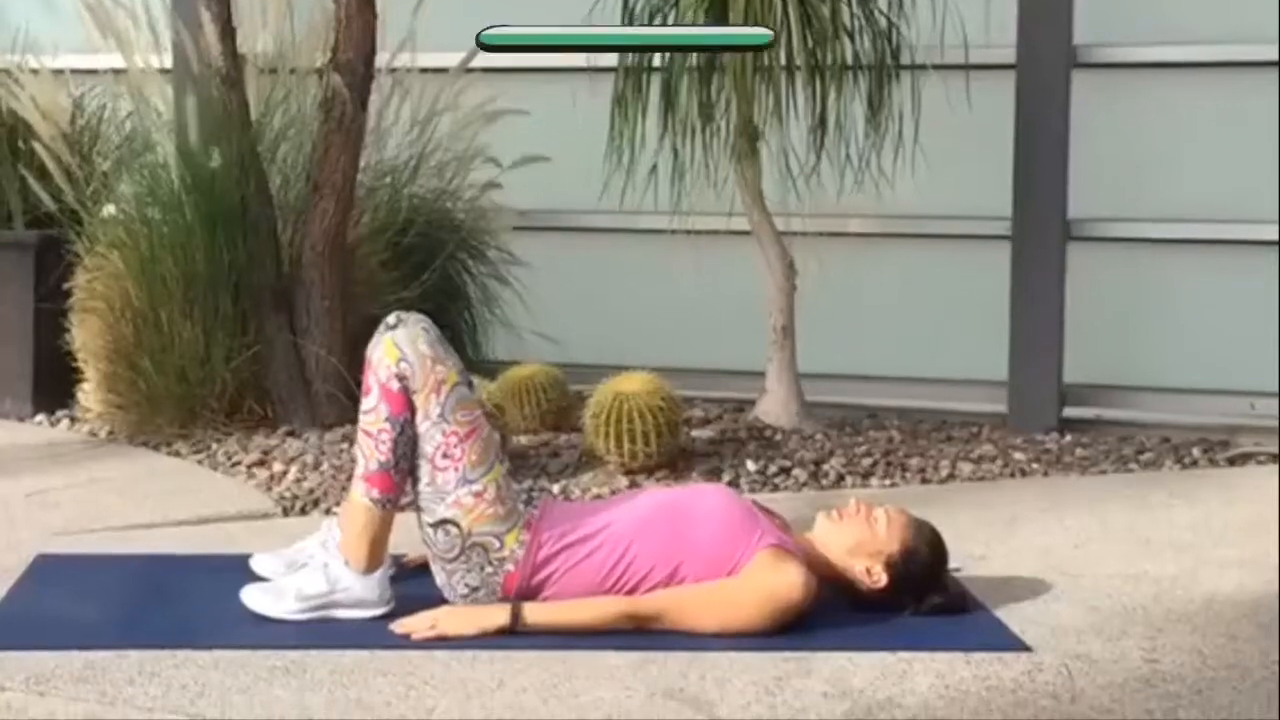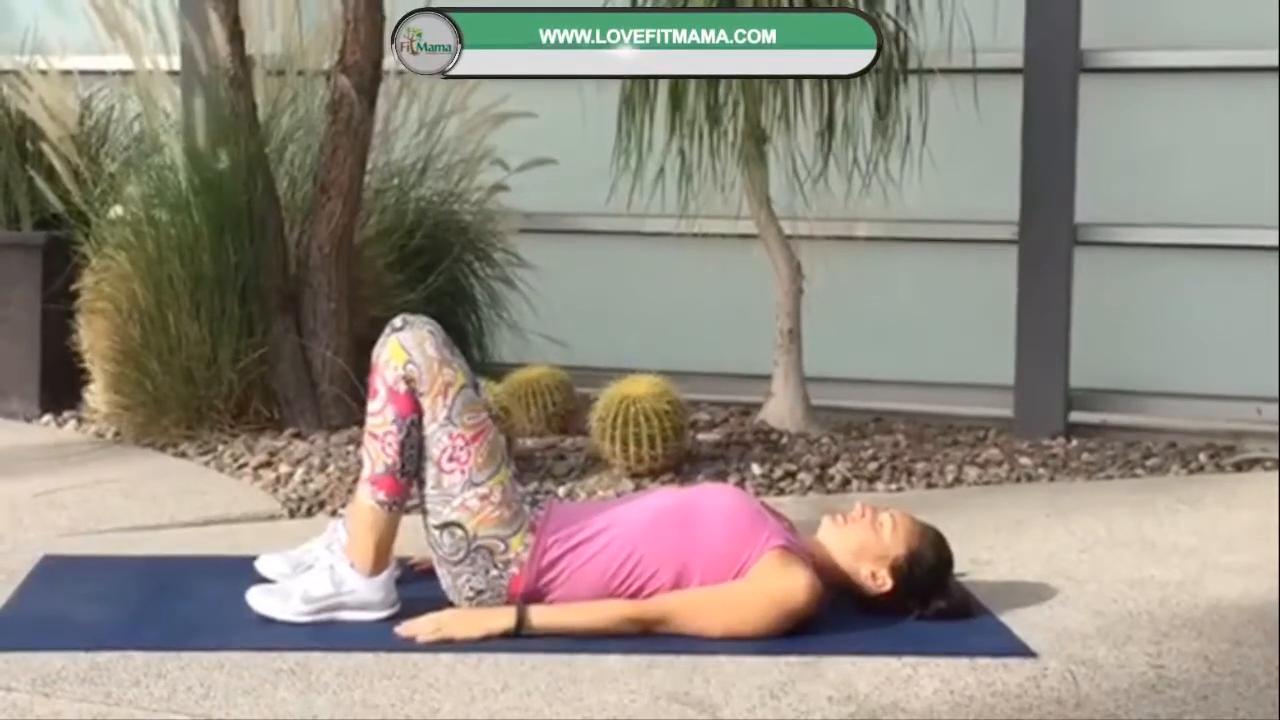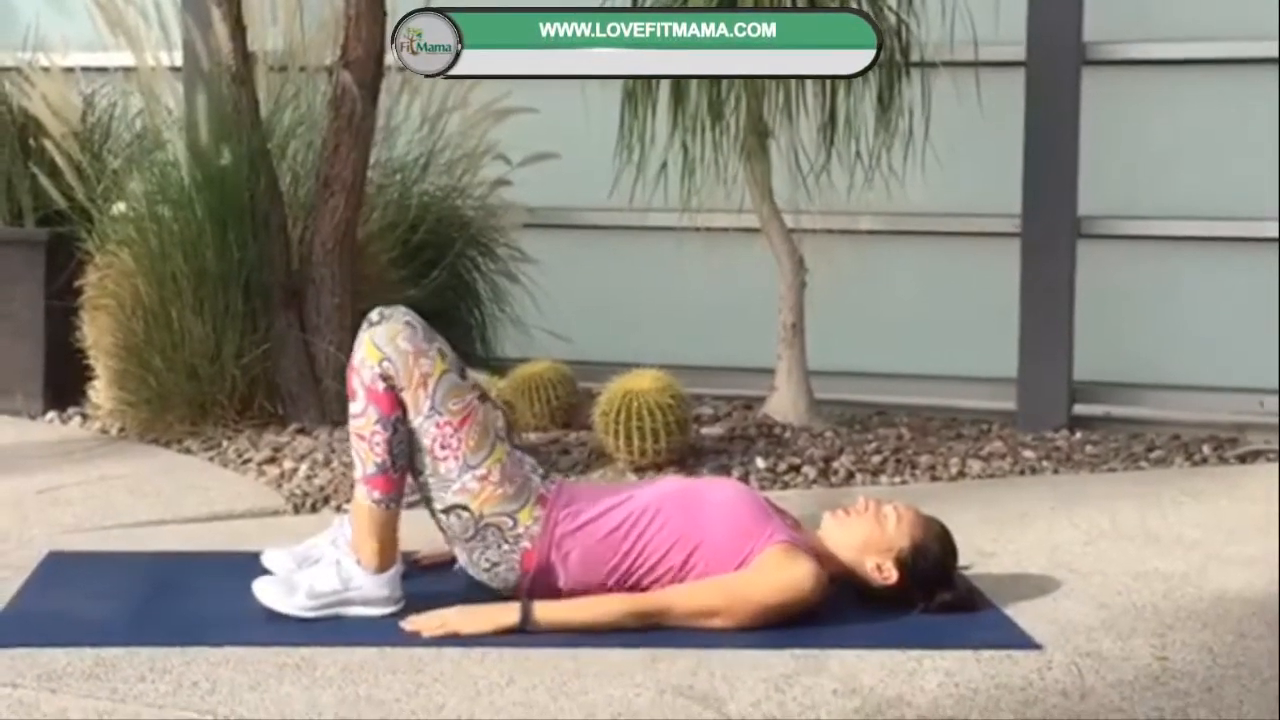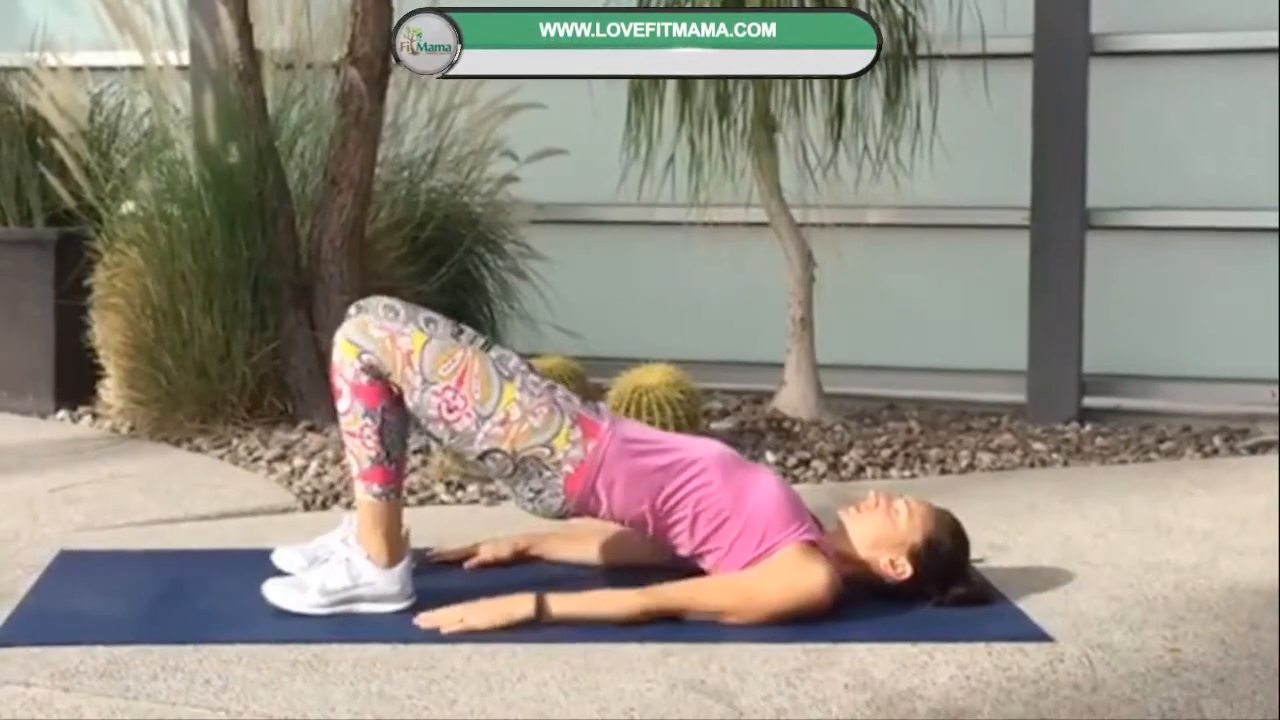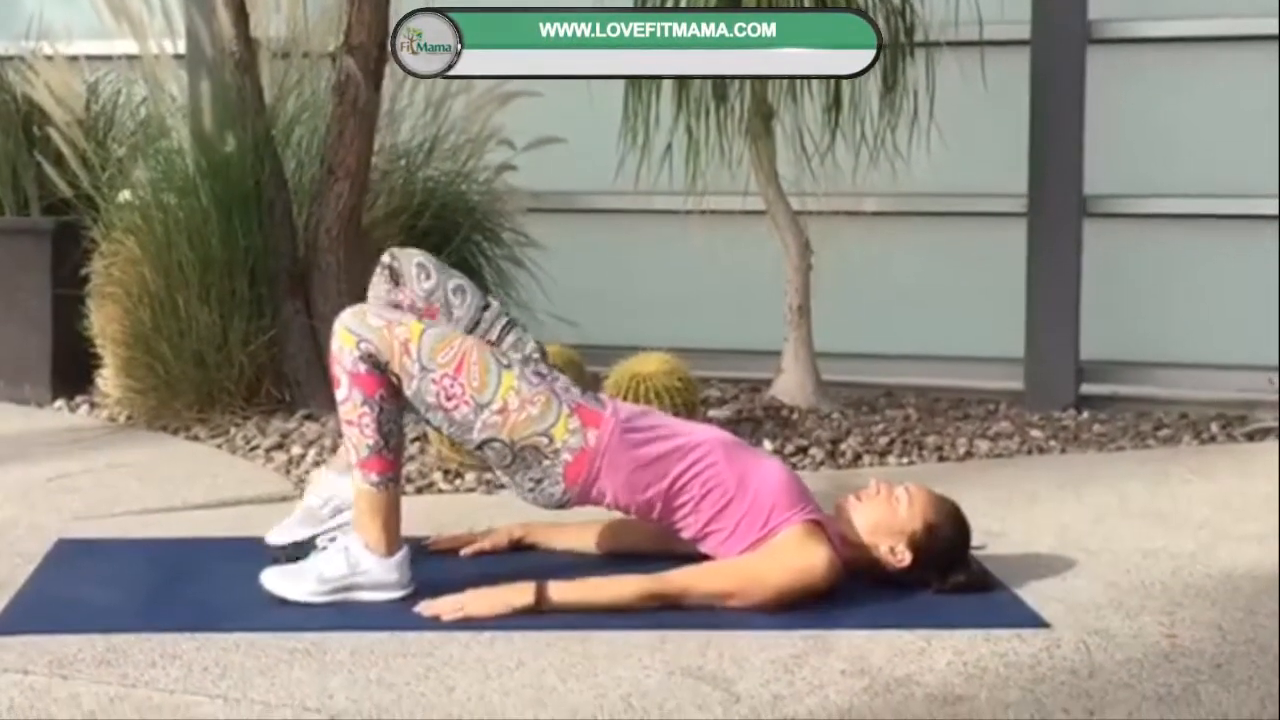
dt=1s
person 1, frame 1
left shoulder: (787, 585)
right shoulder: (774, 541)
left elbow: (642, 614)
left wrist: (496, 617)
left hip: (503, 568)
right hip: (534, 535)
left knee: (407, 347)
right knee: (408, 336)
left ankle: (354, 576)
right ankle: (350, 540)
person 1, frame 2
left shoulder: (793, 587)
right shoulder: (780, 544)
left elbow: (646, 616)
left wrist: (502, 618)
left hip: (508, 568)
right hip: (535, 536)
left knee: (413, 345)
right knee: (415, 349)
left ankle: (359, 578)
right ankle: (352, 542)
person 1, frame 3
left shoulder: (798, 577)
right shoulder: (785, 540)
left elbow: (650, 608)
left wrist: (505, 616)
left hip: (523, 542)
right hip: (546, 514)
left knee: (390, 336)
right knee: (399, 342)
left ankle: (363, 574)
right ankle: (357, 538)
person 1, frame 4
left shoulder: (811, 580)
right shoulder: (800, 543)
left elbow: (661, 603)
right elbow: (654, 538)
left wrist: (520, 606)
right wrist: (521, 544)
left hip: (573, 458)
right hip: (587, 443)
left knee: (365, 337)
right knee: (378, 323)
left ankle: (375, 569)
right ankle: (367, 537)
person 1, frame 5
left shoulder: (812, 561)
right shoulder: (804, 527)
left elbow: (664, 588)
right elbow: (660, 526)
left wrist: (523, 595)
right wrist: (518, 534)
left hip: (571, 449)
right hip: (588, 423)
left knee: (361, 331)
right knee: (403, 272)
left ankle: (373, 557)
right ankle: (351, 492)
